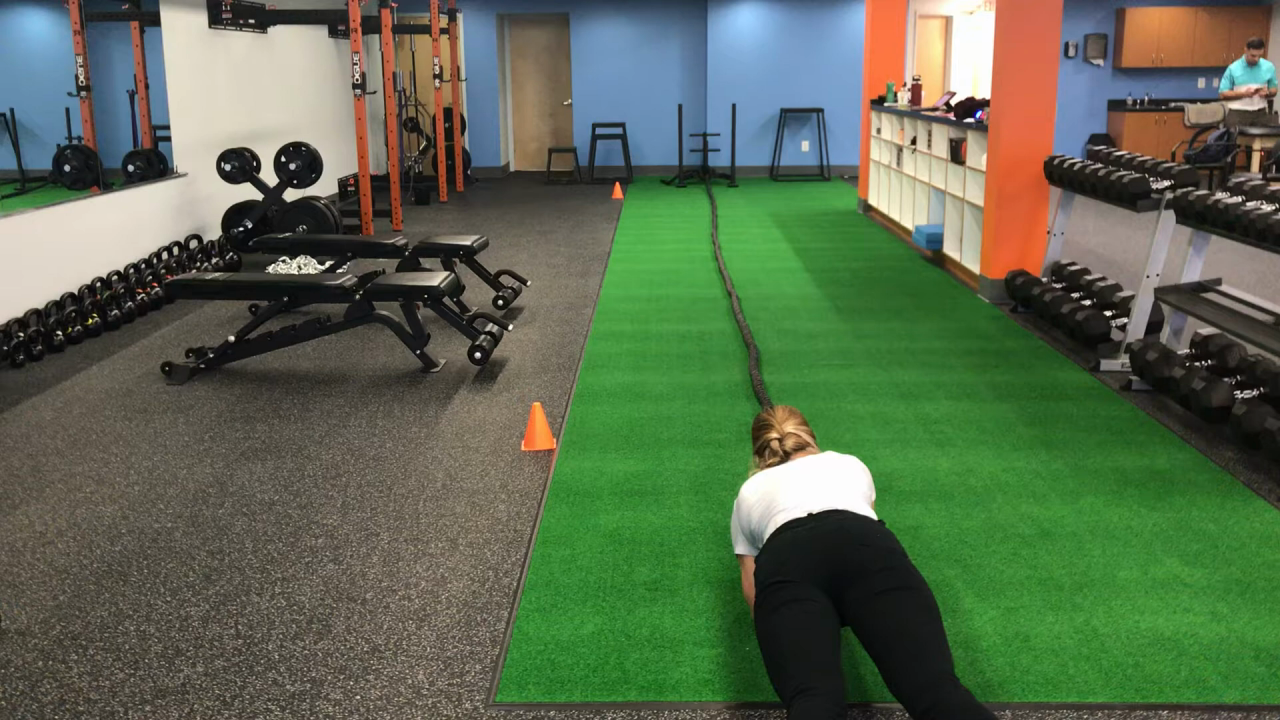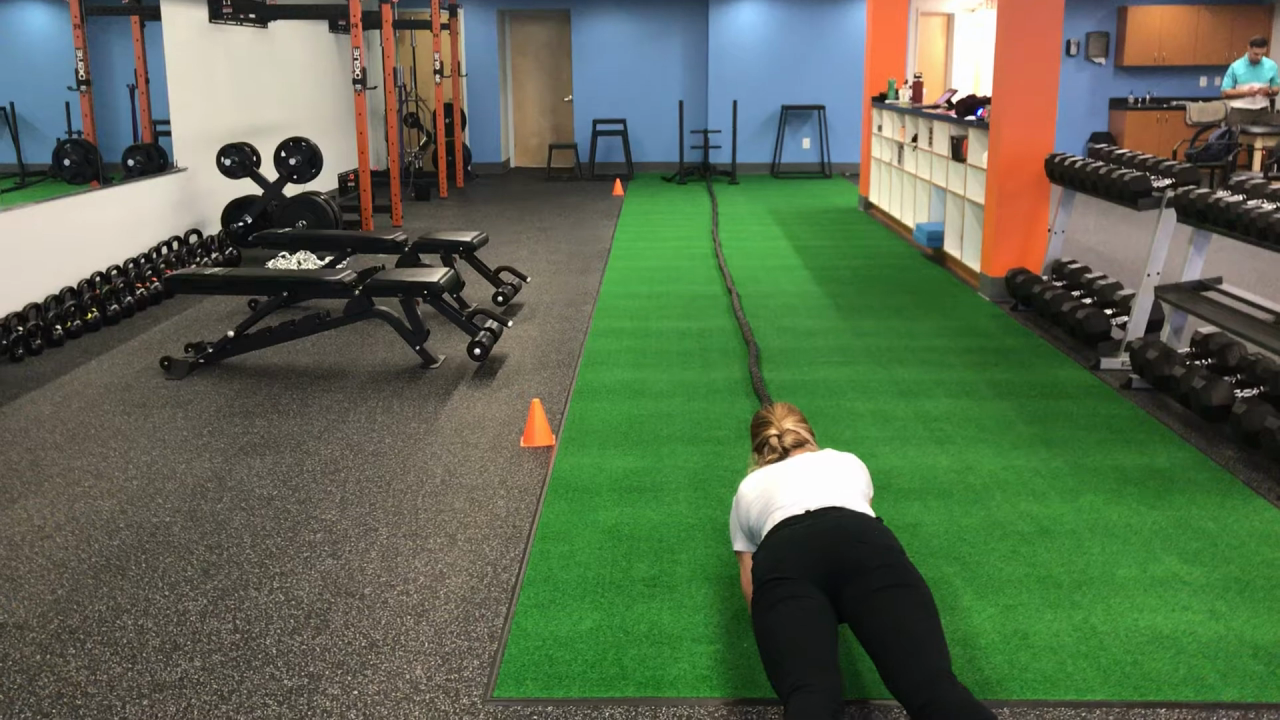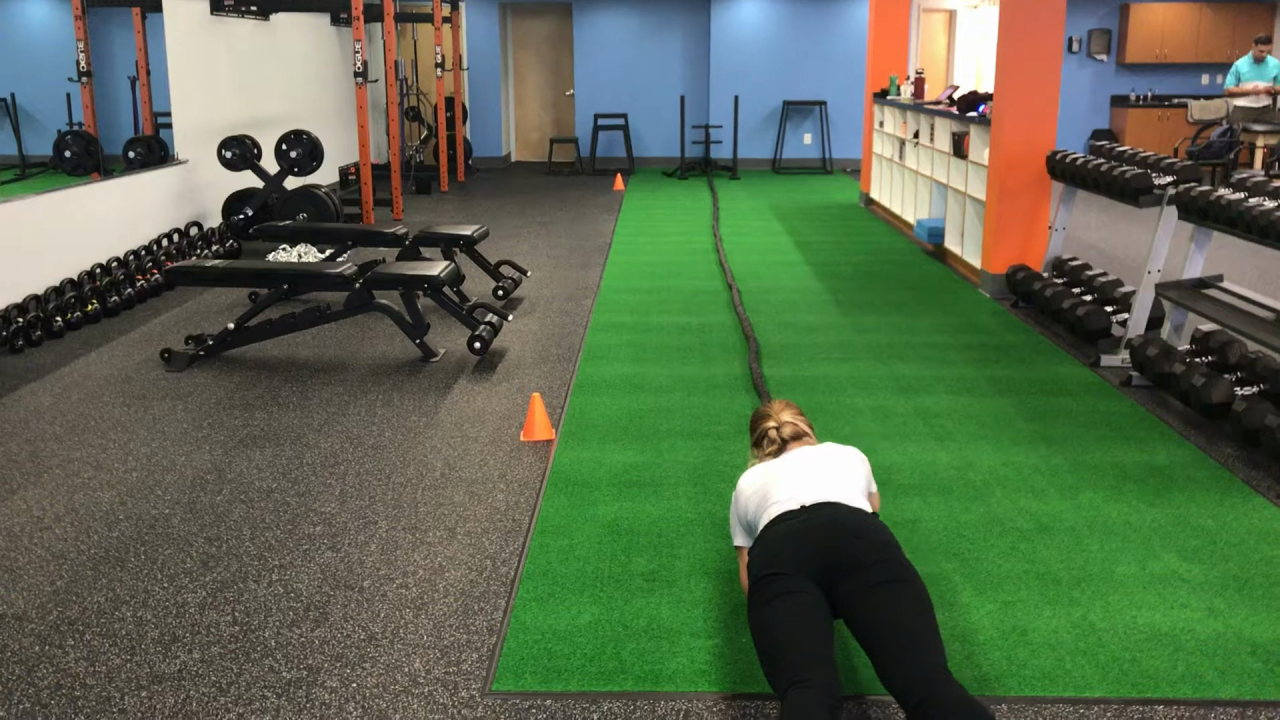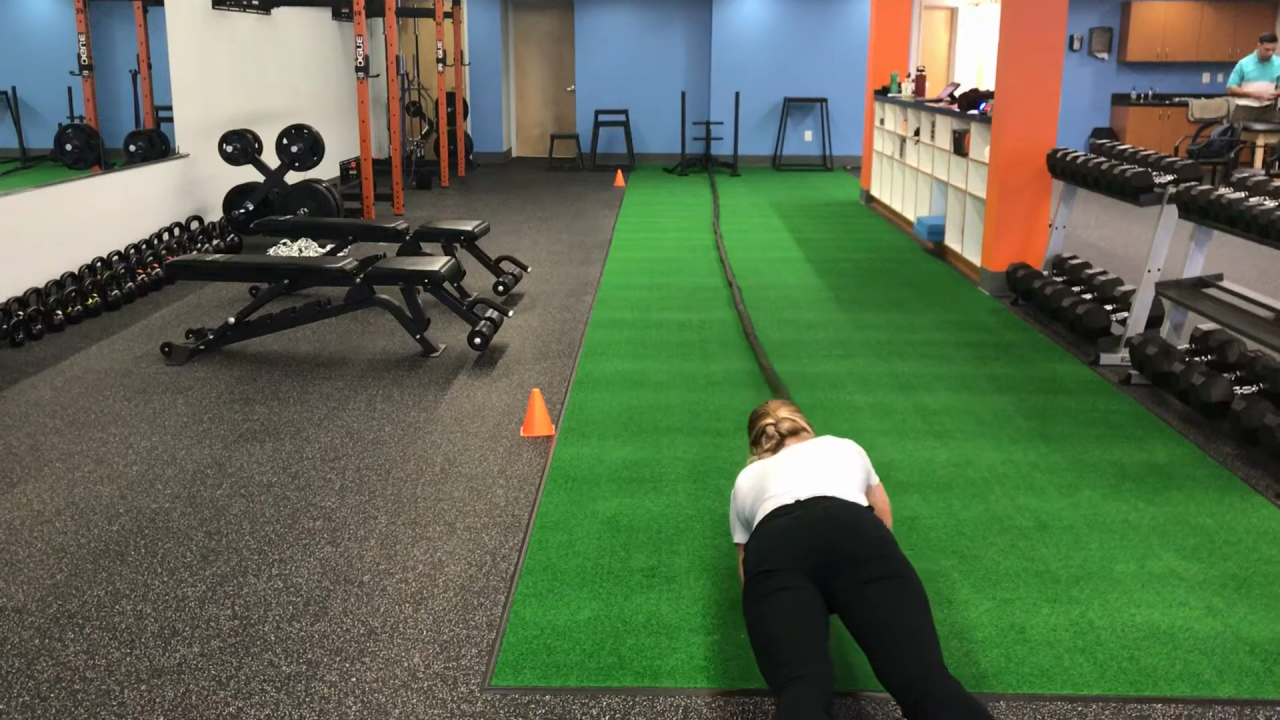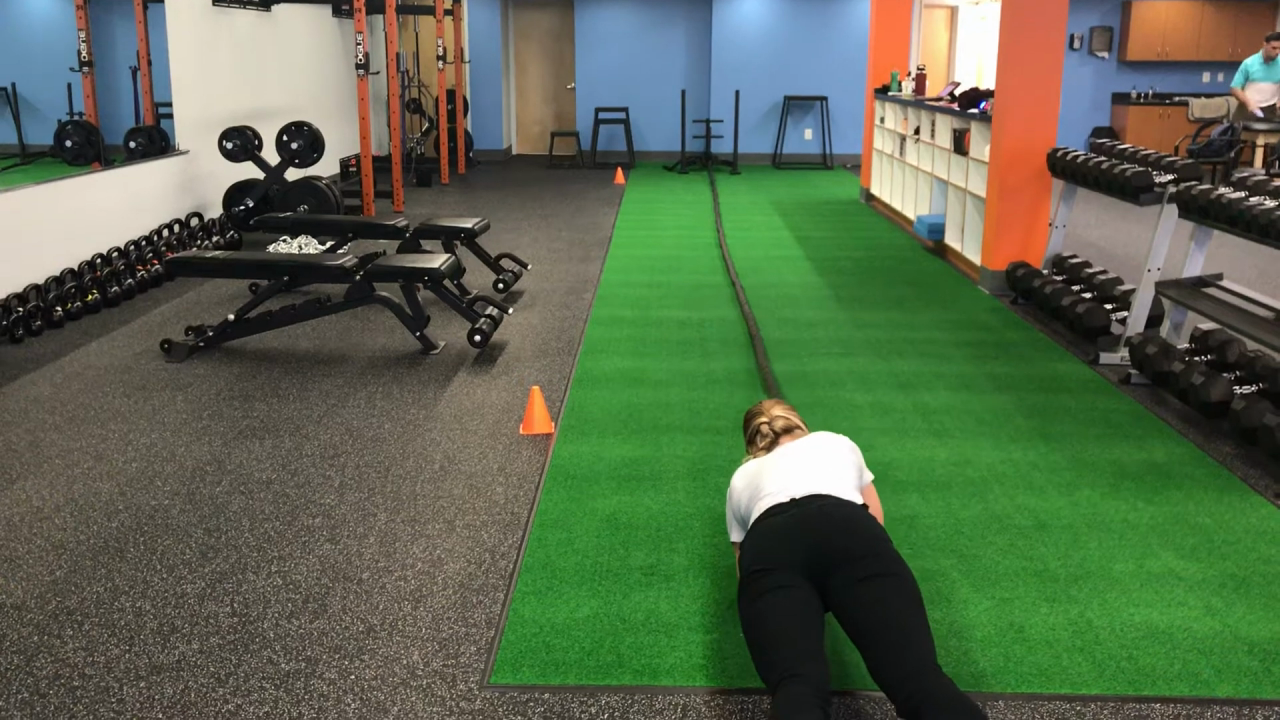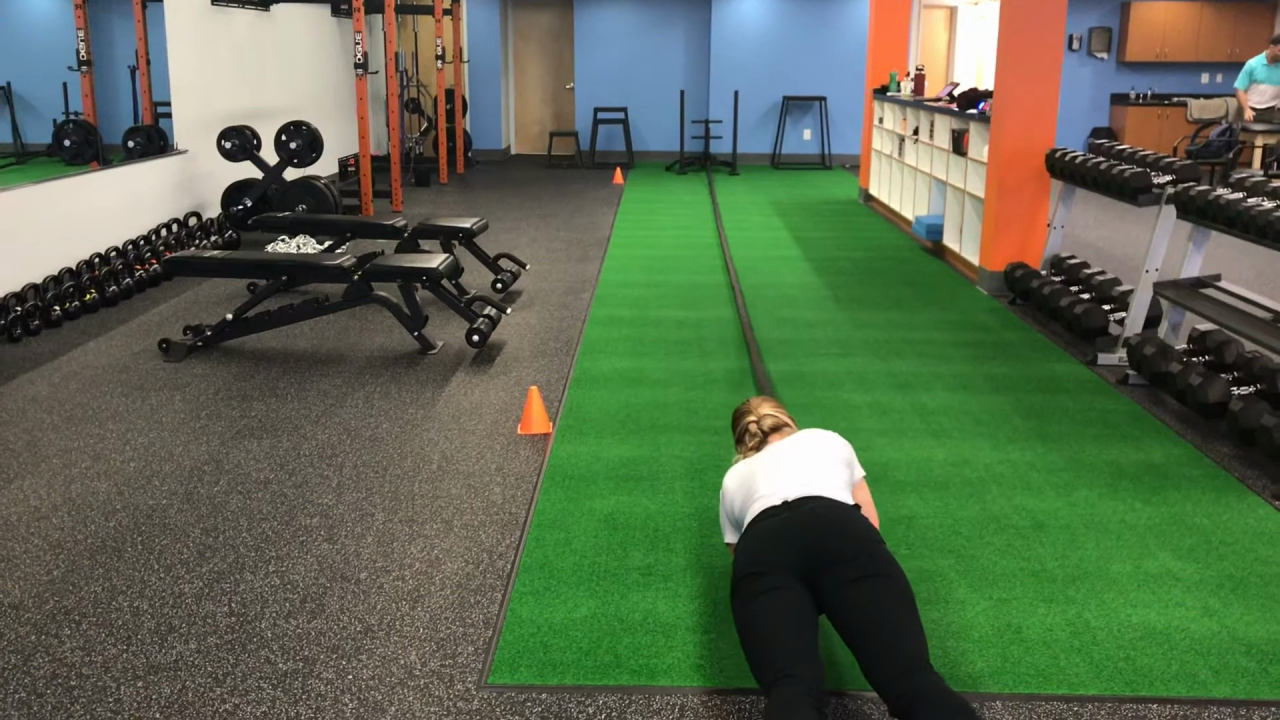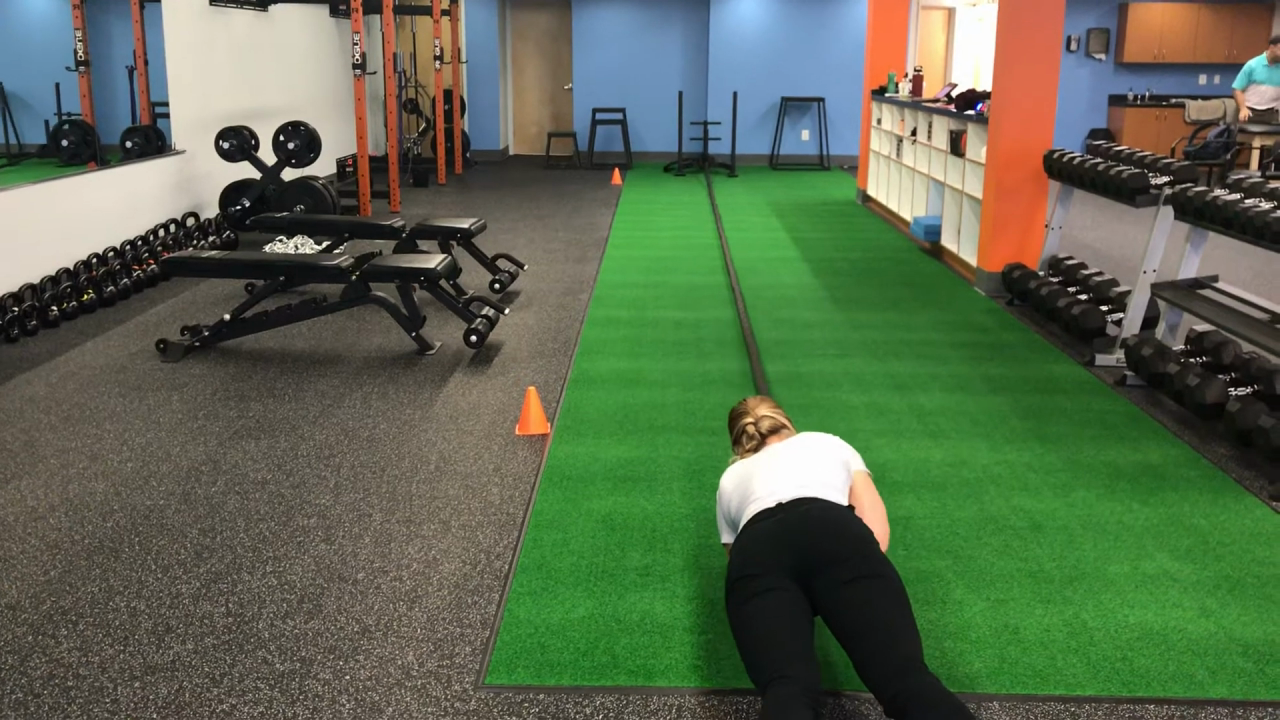
dt=0.2s
person 1, frame 1
left shoulder: (749, 492)
right shoulder: (849, 463)
left elbow: (753, 590)
left hip: (785, 563)
right hip: (867, 545)
right knee: (935, 688)
person 1, frame 2
left shoulder: (748, 488)
right shoulder: (847, 461)
left elbow: (752, 588)
left hip: (783, 560)
right hip: (865, 543)
right knee: (933, 685)
person 1, frame 3
left shoulder: (747, 482)
right shoulder: (847, 454)
left elbow: (749, 573)
left hip: (778, 554)
right hip: (858, 539)
right knee: (928, 682)
person 1, frame 4
left shoulder: (746, 479)
right shoulder: (844, 447)
left elbow: (747, 565)
right elbow: (882, 520)
left hip: (774, 549)
right hip: (853, 532)
left knee: (803, 693)
right knee: (924, 679)
person 1, frame 5
left shoulder: (741, 477)
right shoulder: (837, 442)
right elbow: (874, 519)
left hip: (768, 547)
right hip: (848, 532)
left knee: (798, 692)
right knee: (919, 678)
person 1, frame 6
left shoulder: (733, 478)
right shoulder: (827, 439)
right elbow: (869, 526)
left hip: (763, 551)
right hip: (842, 533)
left knee: (793, 692)
right knee: (912, 678)
person 1, frame 7
left shoulder: (730, 478)
right shoulder: (830, 444)
right elbow: (878, 535)
left hip: (758, 551)
right hip: (837, 535)
left knee: (788, 692)
right knee: (907, 679)
